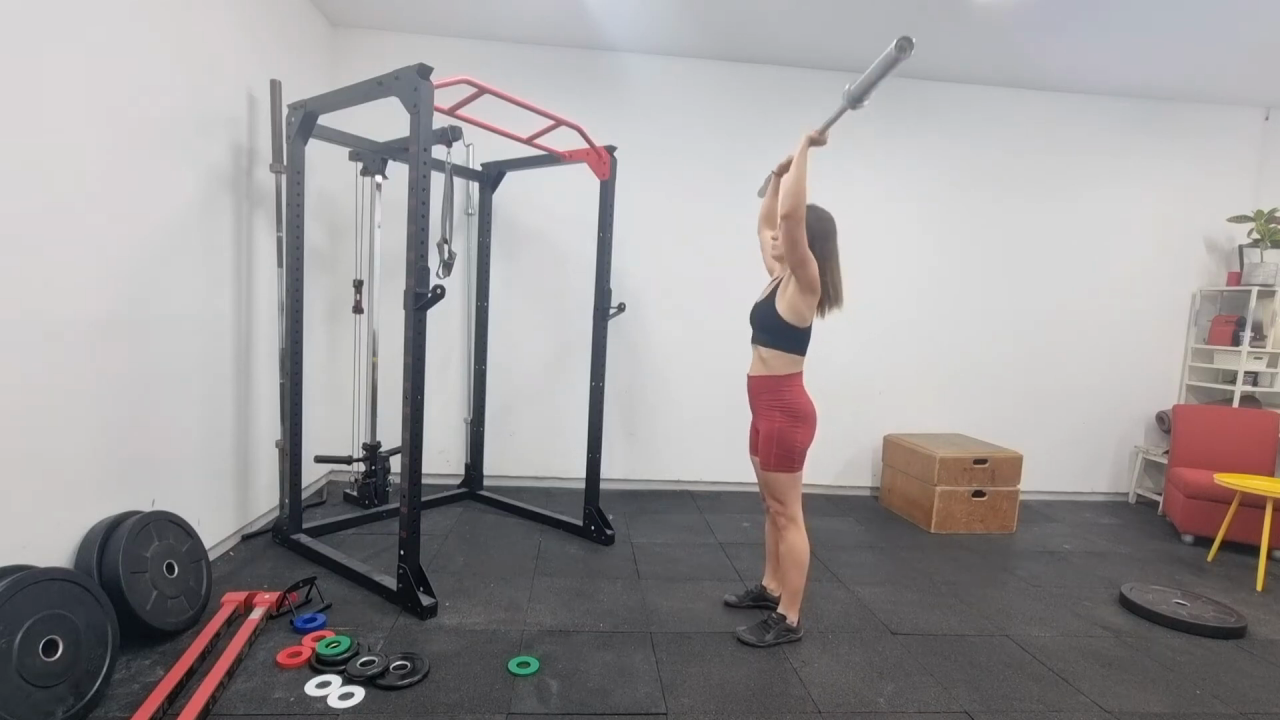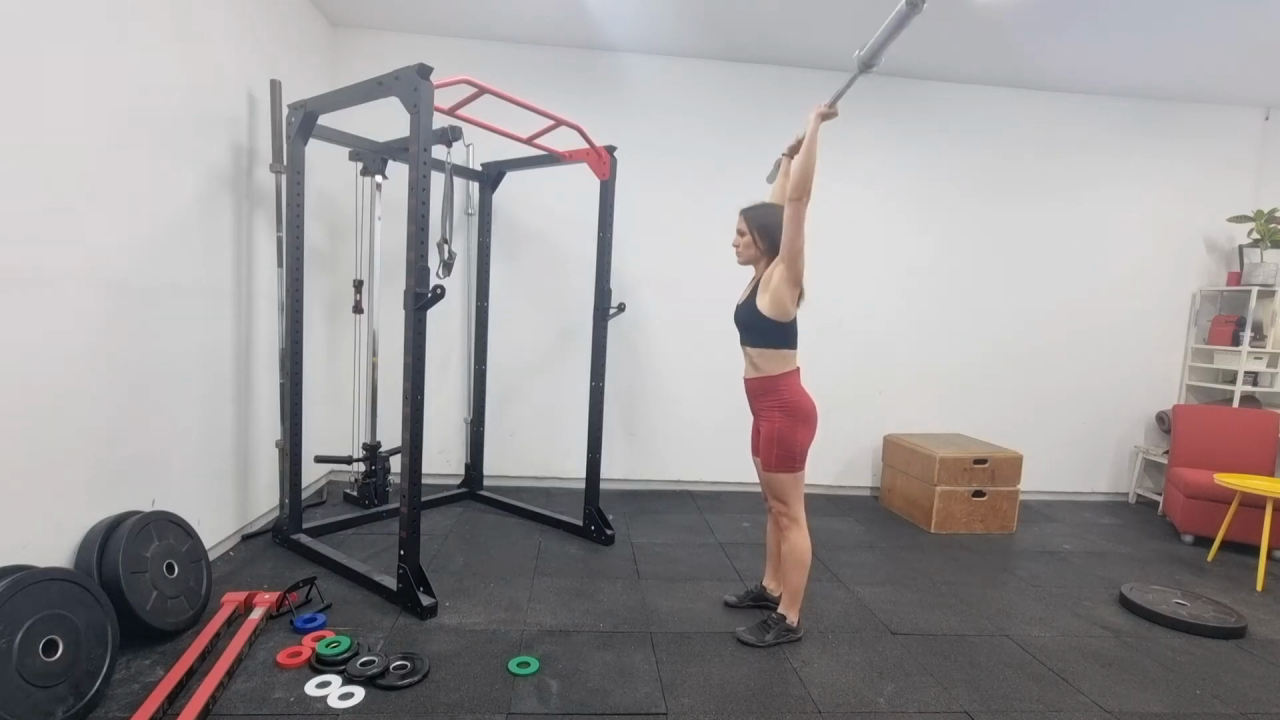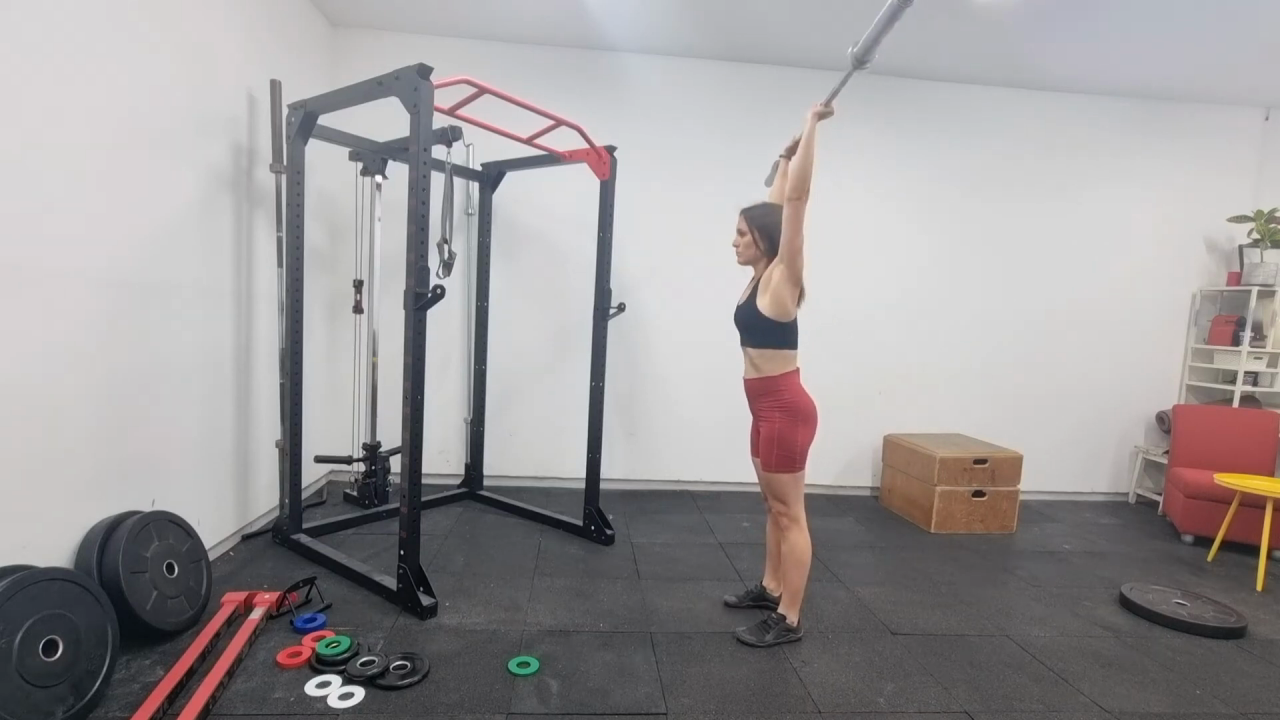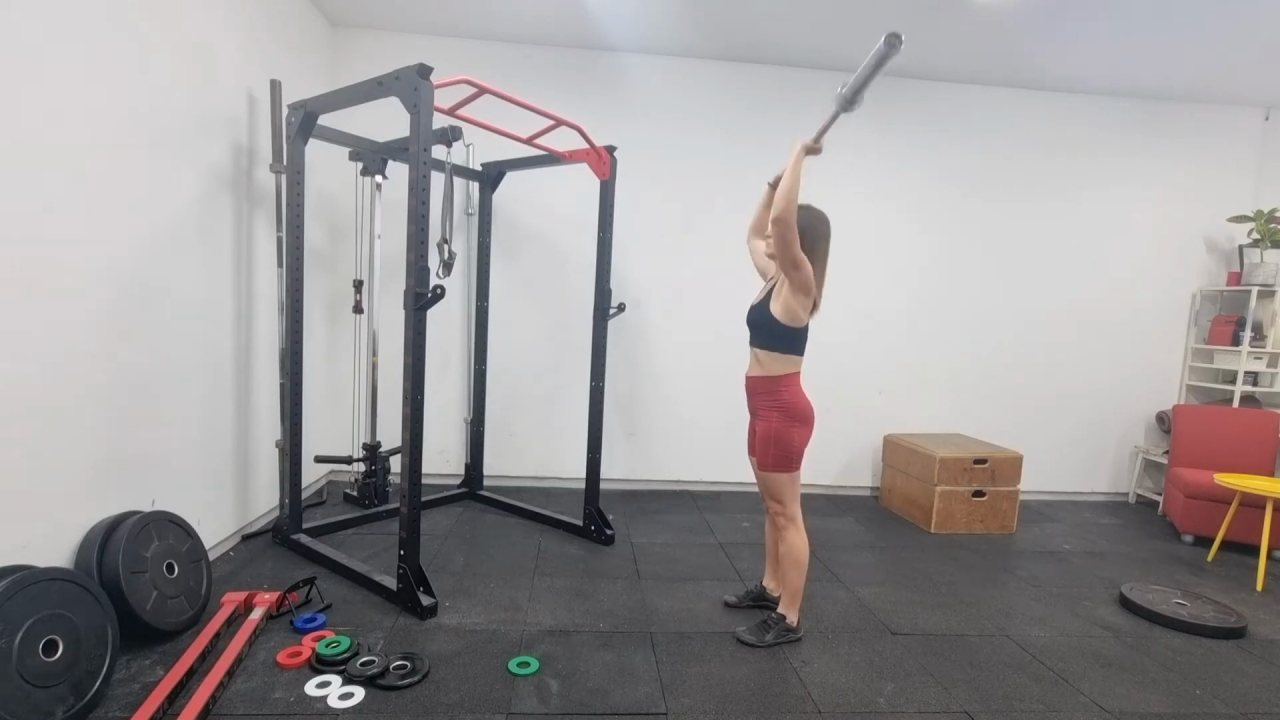
dt=0.4s
person 1, frame 1
left shoulder: (804, 282)
right shoulder: (783, 275)
left elbow: (798, 217)
right elbow: (765, 223)
left wrist: (803, 151)
right wrist: (778, 178)
left hip: (785, 409)
right hip: (768, 408)
left knee: (787, 513)
right knee: (773, 507)
left ankle: (788, 619)
right ankle: (770, 588)
person 1, frame 2
left shoulder: (782, 277)
right shoulder: (762, 276)
left elbow: (797, 200)
right elbow: (777, 204)
left wrist: (814, 127)
right wrist: (787, 157)
left hip: (786, 409)
right hip: (767, 409)
left knee: (790, 514)
right knee: (774, 508)
left ankle: (788, 620)
right ankle: (770, 588)
person 1, frame 3
left shoulder: (783, 276)
right shoulder: (761, 276)
left elbow: (796, 201)
right elbow: (777, 206)
left wrist: (811, 128)
right wrist: (786, 157)
left hip: (785, 409)
right hip: (767, 409)
left knee: (790, 514)
right knee: (774, 508)
left ankle: (788, 620)
right ankle: (771, 589)
person 1, frame 4
left shoulder: (800, 281)
right shoulder: (778, 279)
left elbow: (779, 222)
right elbow: (759, 232)
left wrist: (798, 159)
right wrist: (777, 182)
left hip: (783, 409)
right hip: (766, 407)
left knee: (786, 514)
right knee: (772, 507)
left ankle: (788, 619)
right ankle: (771, 587)
